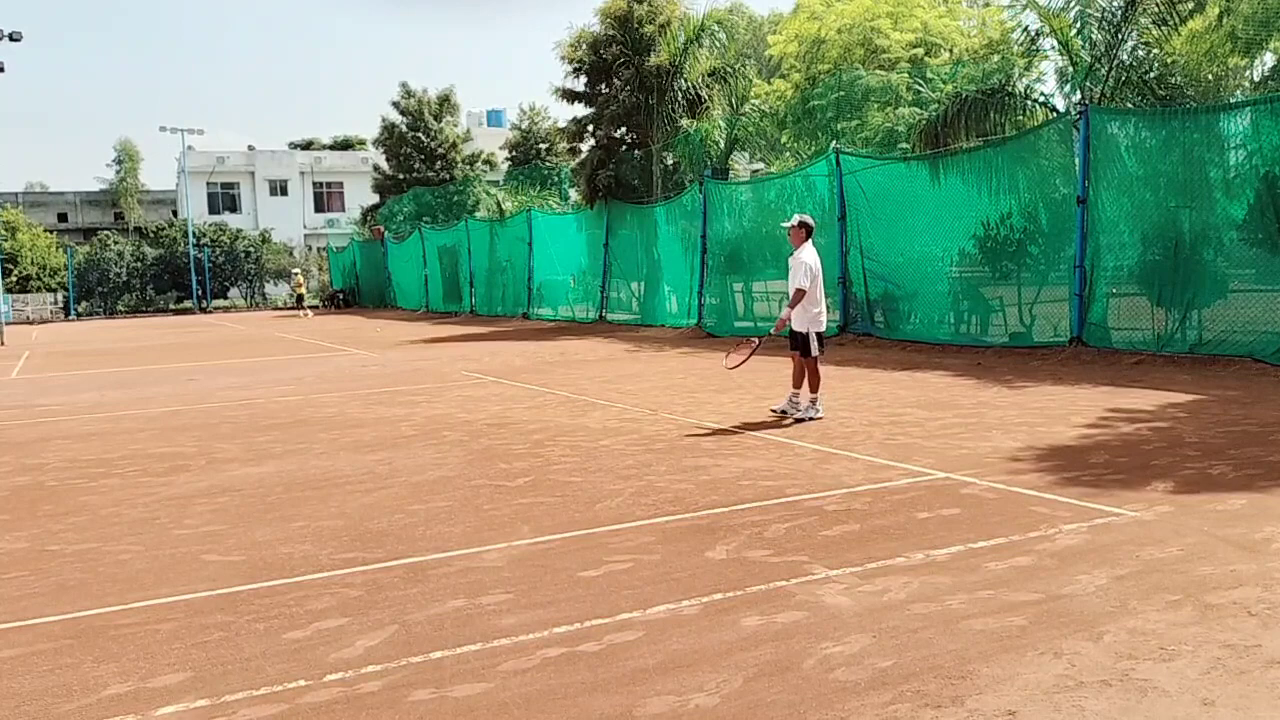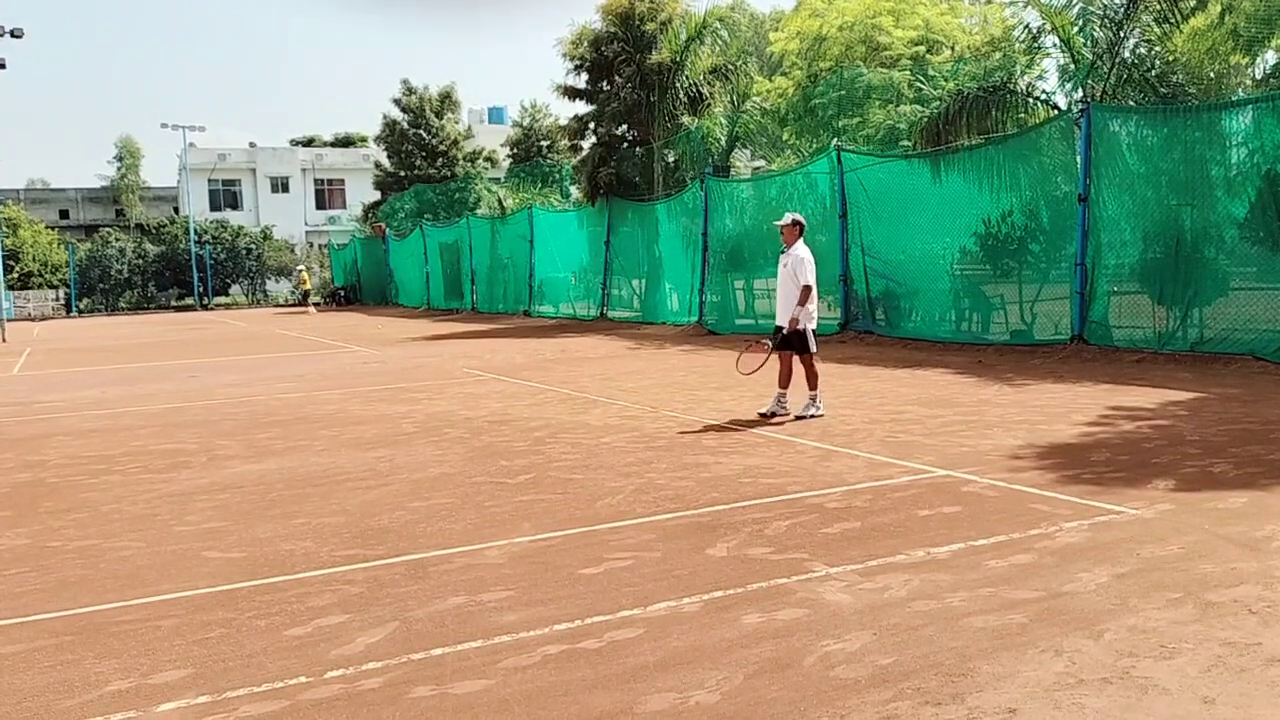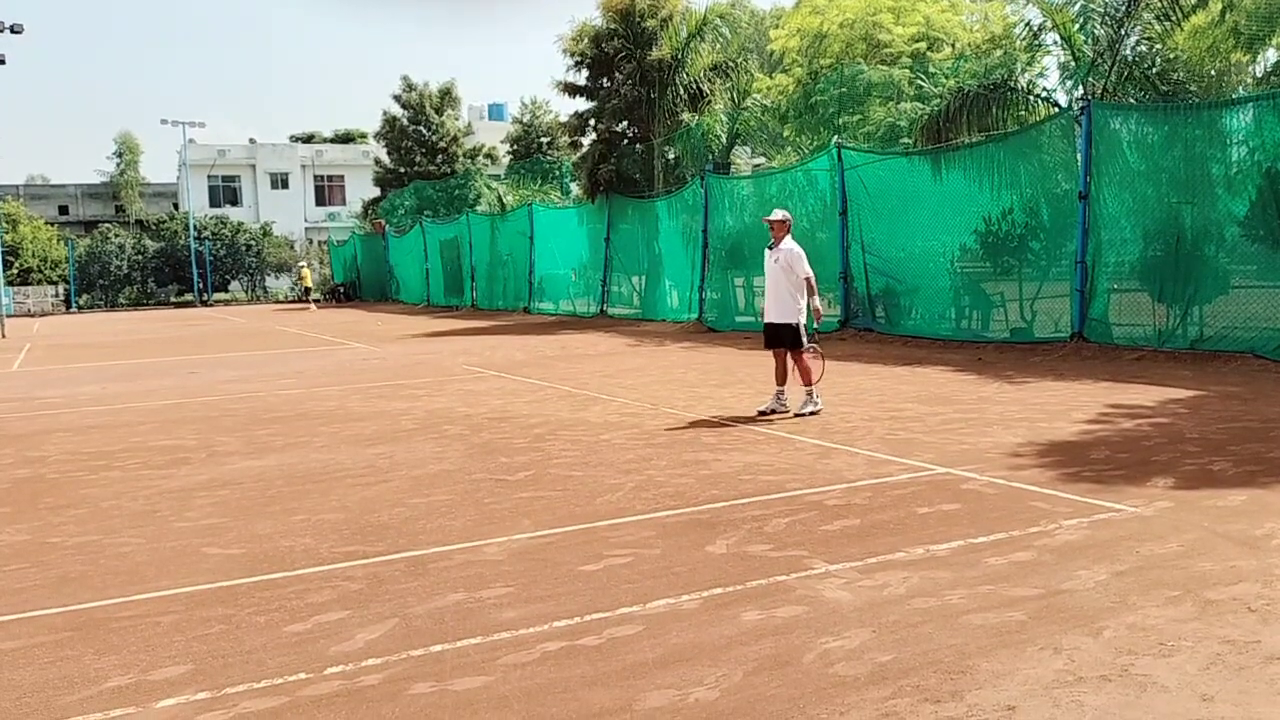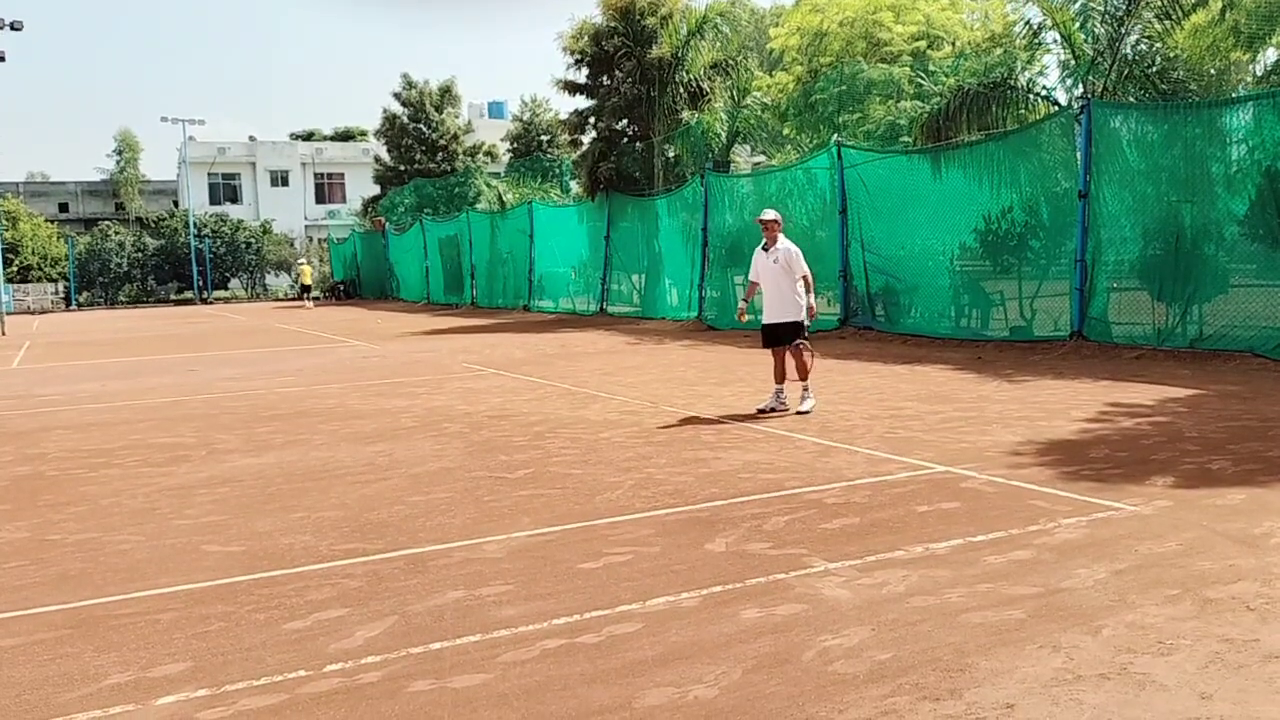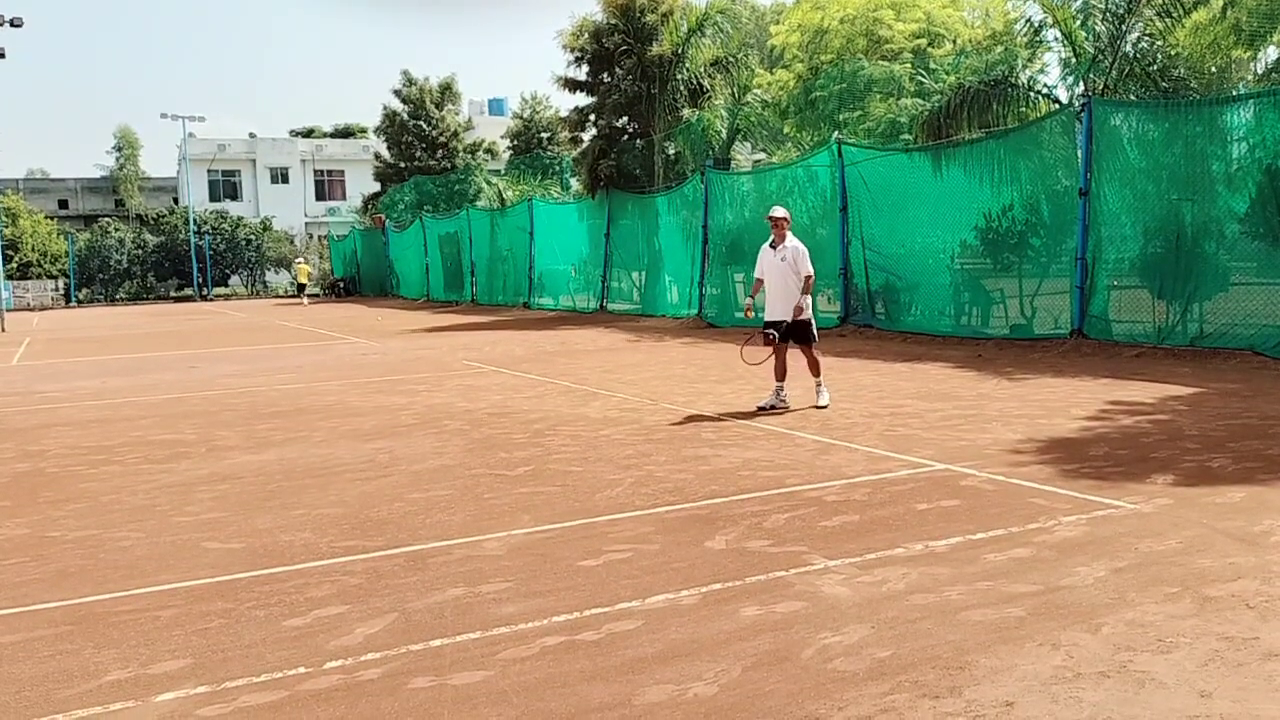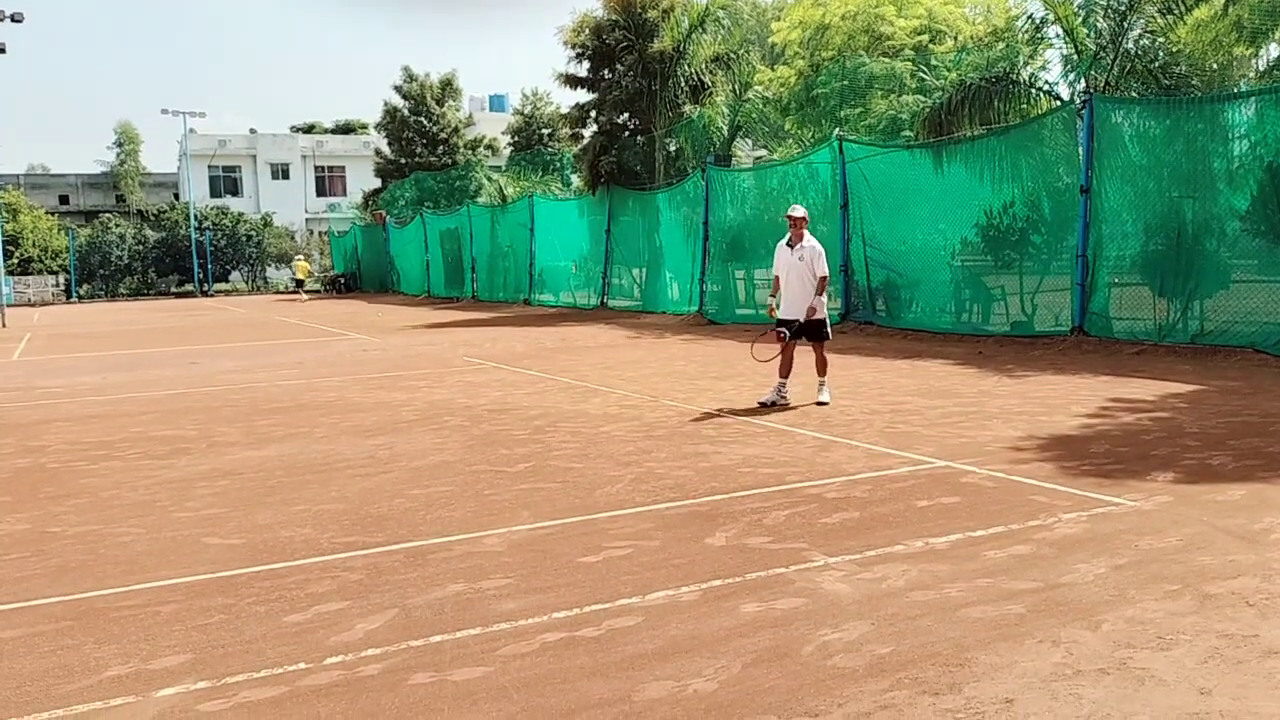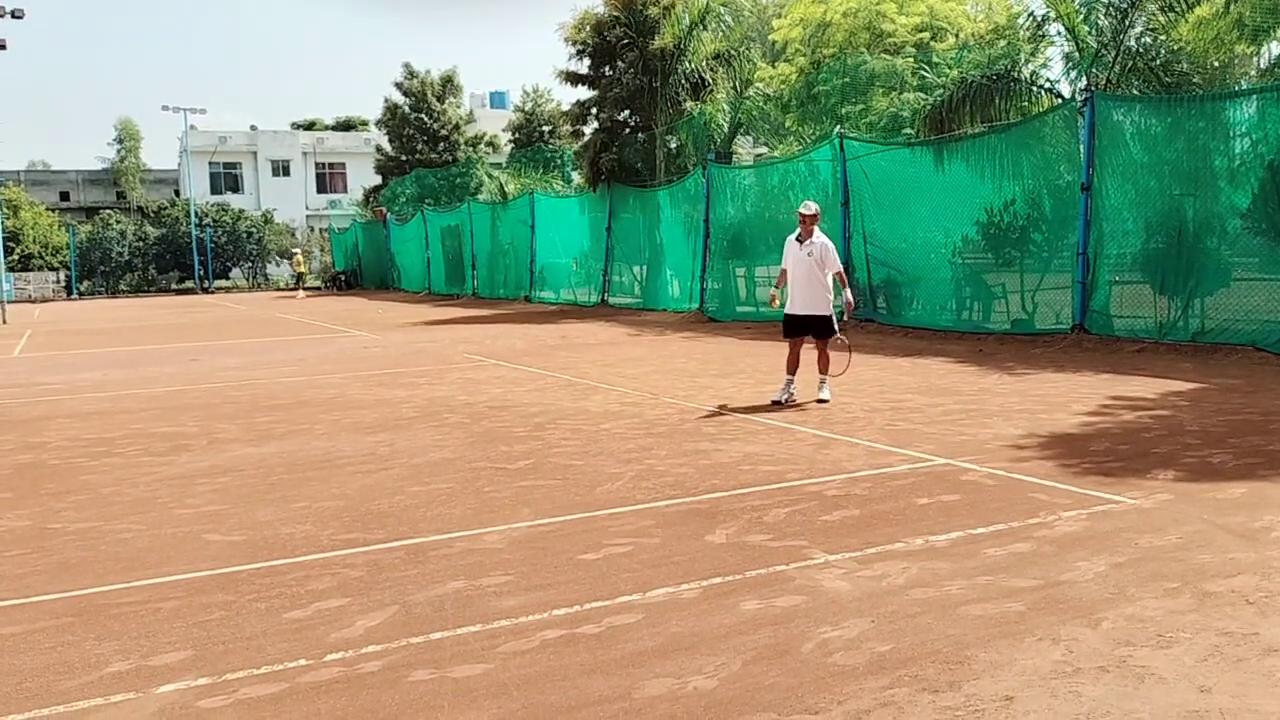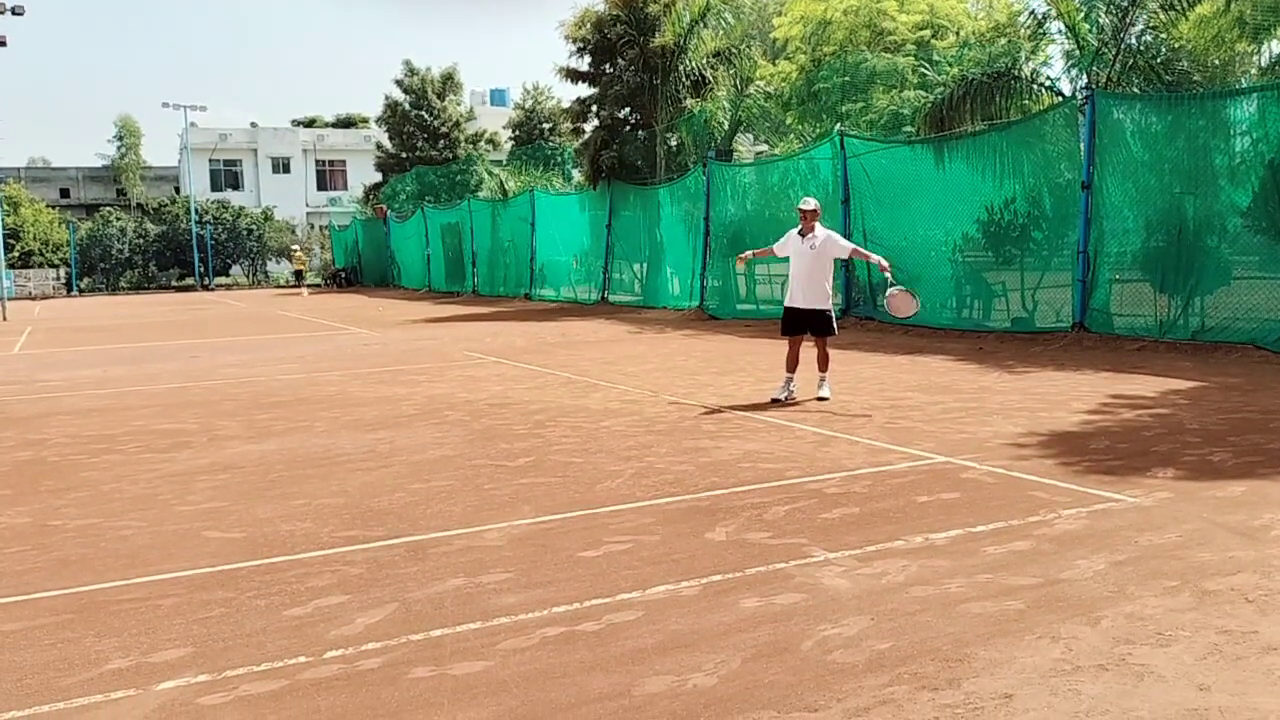
dt=0.3s
person 1, frame 1
left shoulder: (805, 258)
right shoulder: (799, 255)
left elbow: (801, 291)
left wrist: (785, 314)
left hip: (809, 322)
right hip: (798, 321)
left knee: (810, 362)
right knee: (797, 360)
left ankle: (814, 406)
right ankle: (794, 402)
person 1, frame 2
left shoulder: (801, 256)
right shoulder: (787, 254)
left elbow: (807, 287)
left wrist: (796, 313)
left hip: (799, 321)
right hip: (785, 320)
left knee: (806, 360)
right knee: (784, 360)
left ankle: (815, 404)
right ankle: (781, 403)
person 1, frame 3
left shoulder: (792, 250)
right shoulder: (769, 251)
left elbow: (808, 277)
left wrist: (815, 302)
right wrist: (765, 305)
left hip: (791, 316)
right hip: (773, 316)
left knee: (797, 356)
right knee: (779, 356)
left ankle: (812, 399)
right ankle: (780, 400)
person 1, frame 4
left shoulder: (789, 249)
right shoulder: (759, 252)
left elbow: (805, 275)
right elbow: (754, 281)
left wrist: (810, 299)
right wrist: (744, 303)
left hip: (792, 313)
right hip: (771, 315)
left knee: (797, 353)
right knee: (777, 355)
left ankle: (807, 395)
right ankle: (780, 398)
person 1, frame 5
left shoulder: (797, 248)
right shoulder: (765, 250)
left elbow: (809, 277)
right elbow: (760, 278)
left wrist: (802, 301)
right wrist: (750, 299)
left hip: (798, 312)
right hip: (774, 313)
left knee: (808, 351)
right knee: (779, 353)
left ankle: (821, 389)
right ankle: (780, 395)
person 1, frame 6
left shoulder: (814, 247)
right shoulder: (781, 247)
left elbow: (823, 277)
left wrist: (815, 302)
right wrist: (772, 299)
left hip: (812, 311)
right hip: (788, 311)
left knee: (819, 349)
right knee: (786, 350)
left ankle: (823, 388)
right ankle: (781, 392)
person 1, frame 7
left shoulder: (824, 244)
right shoulder: (791, 241)
left elbow: (839, 271)
left wrist: (847, 293)
right wrist: (775, 289)
left hip: (820, 307)
right hip: (795, 307)
left knee: (821, 346)
right knee: (794, 346)
left ankle: (824, 386)
right ankle: (789, 388)
person 1, frame 8
left shoulder: (828, 238)
right shoulder: (792, 236)
left elbow: (852, 250)
right elbow: (774, 250)
left wrist: (875, 259)
right wrist: (752, 254)
left hip: (819, 303)
right hip: (794, 302)
left knee: (821, 344)
right knee: (793, 344)
left ankle: (823, 384)
right ankle: (789, 386)
